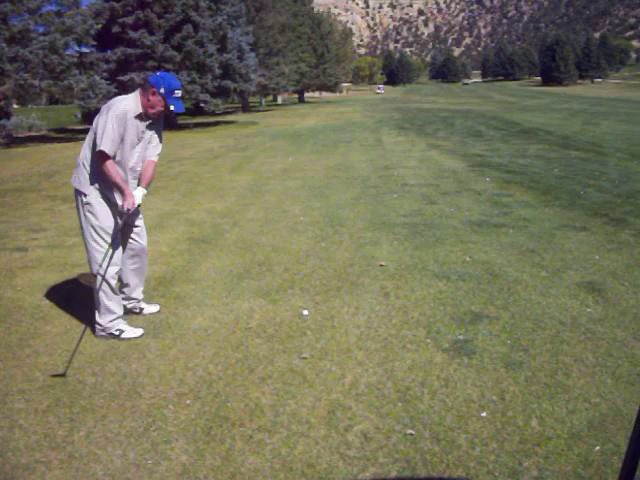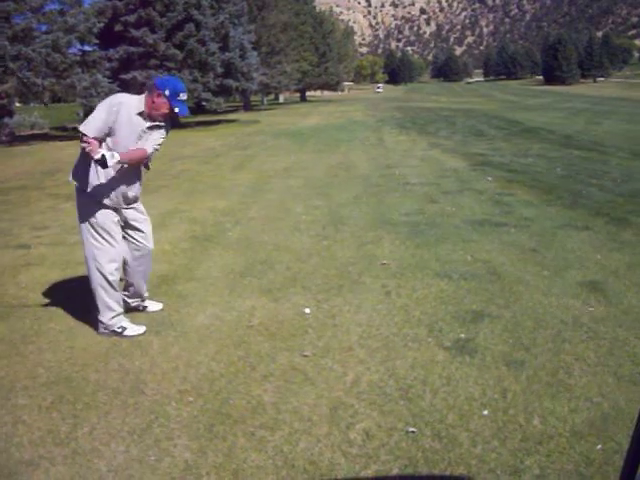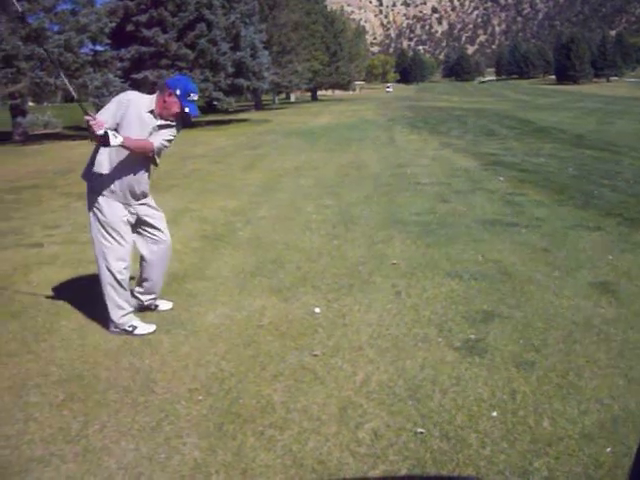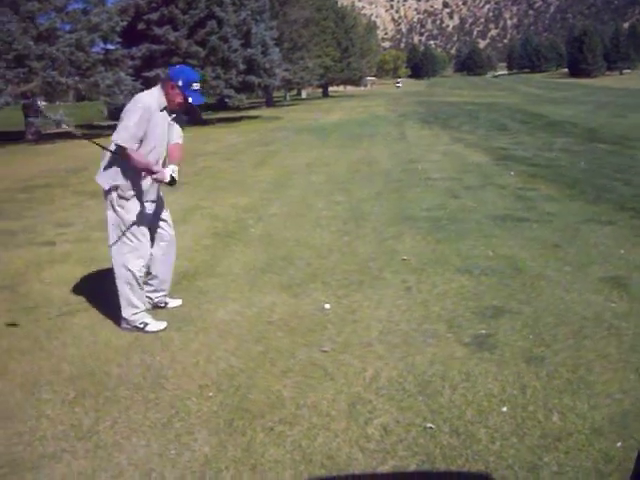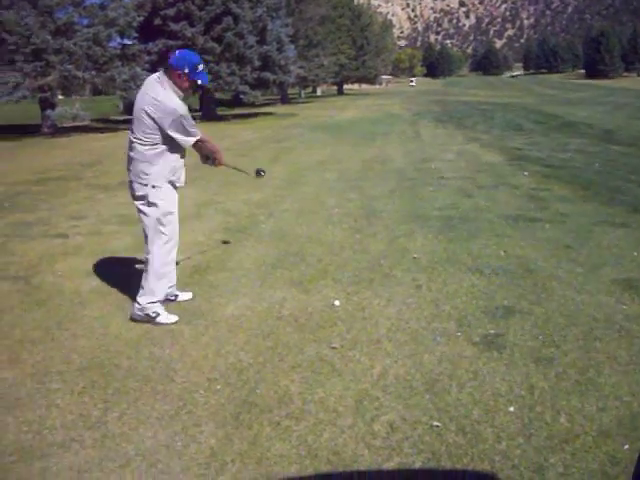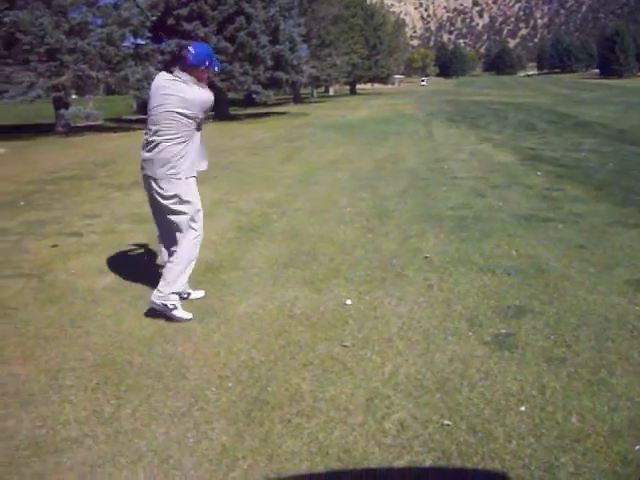
dt=0.2s
person 1, frame 1
left shoulder: (156, 121)
right shoulder: (120, 109)
left elbow: (151, 160)
right elbow: (103, 158)
left wrist: (140, 191)
right wrist: (126, 193)
left hip: (126, 195)
right hip: (96, 193)
left knee: (136, 246)
right knee: (107, 256)
left ankle: (130, 299)
right ankle: (108, 322)
person 1, frame 2
left shoulder: (160, 127)
right shoulder: (119, 104)
left elbow: (141, 153)
right elbow: (87, 135)
left wrist: (110, 154)
right wrist: (95, 150)
left hip: (128, 196)
right hip: (95, 193)
left knee: (142, 247)
right knee: (108, 257)
left ankle: (133, 298)
right ankle: (110, 319)
person 1, frame 3
left shoulder: (172, 126)
right shoulder: (129, 101)
left elbow: (149, 147)
right elbow: (96, 128)
left wrist: (113, 137)
right wrist: (100, 132)
left hip: (138, 194)
right hip: (106, 191)
left knee: (159, 242)
right knee: (117, 256)
left ankle: (144, 297)
right ankle: (121, 318)
person 1, frame 4
left shoulder: (171, 111)
right shoulder: (144, 105)
left elbow: (175, 145)
right elbow: (125, 149)
left wrist: (170, 170)
right wrist: (151, 168)
left hip: (147, 188)
right hip: (124, 187)
left knee: (163, 238)
right knee: (133, 250)
left ankle: (154, 294)
right ankle: (132, 315)
person 1, frame 5
left shoulder: (154, 80)
right shoulder: (170, 106)
right elbow: (196, 141)
left wrist: (205, 151)
right wrist: (216, 155)
left hip: (149, 174)
right hip: (154, 179)
left knee: (165, 233)
right knee: (165, 237)
left ankle: (164, 288)
right ankle: (147, 305)
person 1, frame 6
left shoulder: (160, 81)
right shoulder: (203, 97)
left hip: (152, 171)
right hip: (175, 175)
left knee: (169, 232)
right knee: (190, 231)
left ankle: (176, 286)
right ankle: (166, 295)
